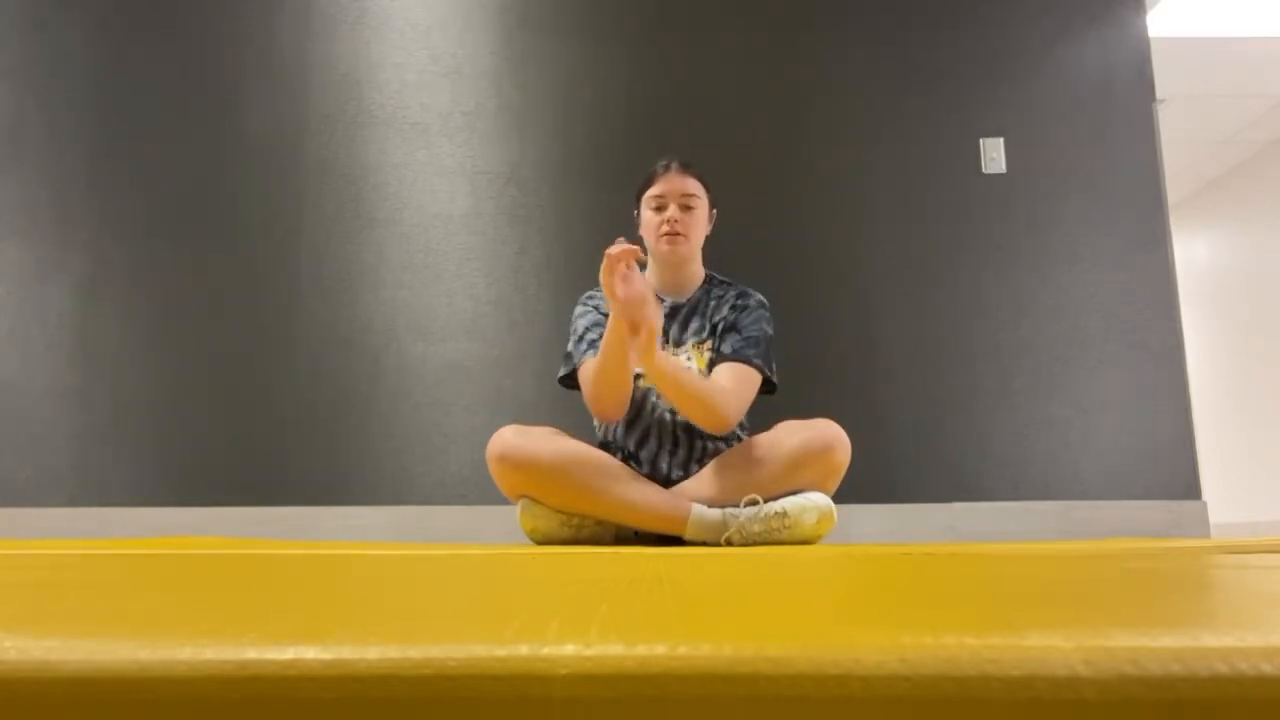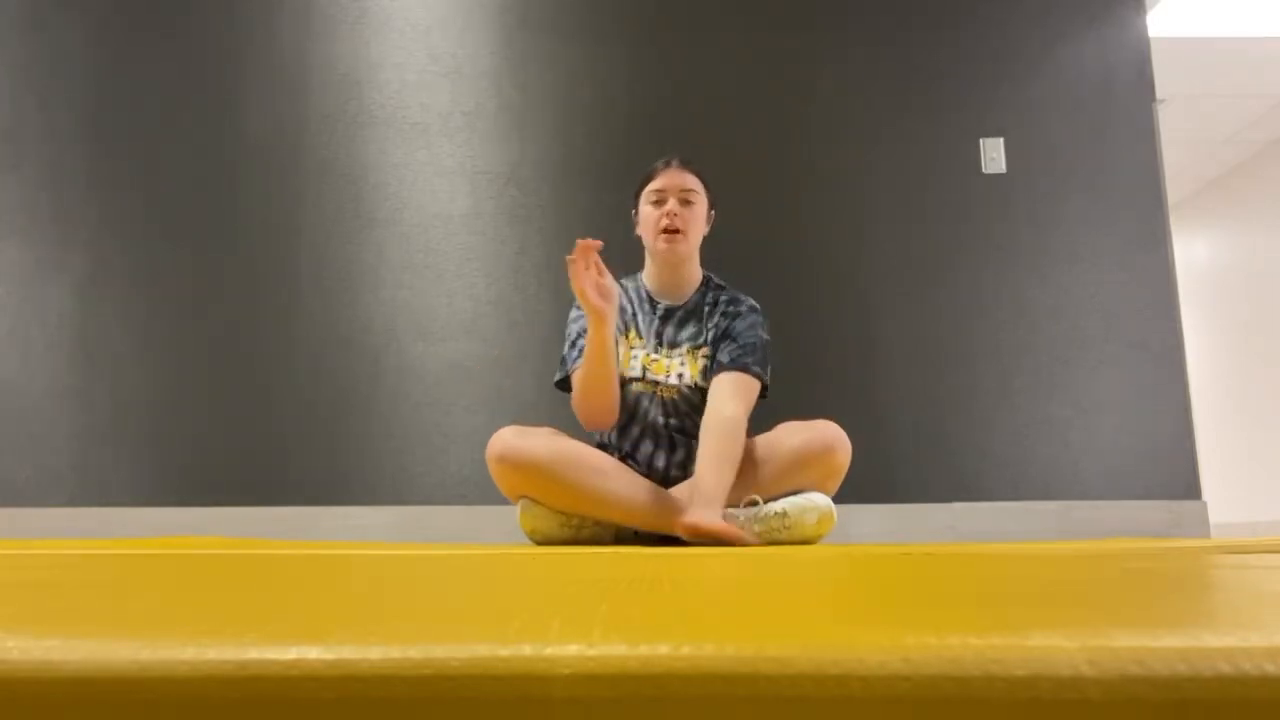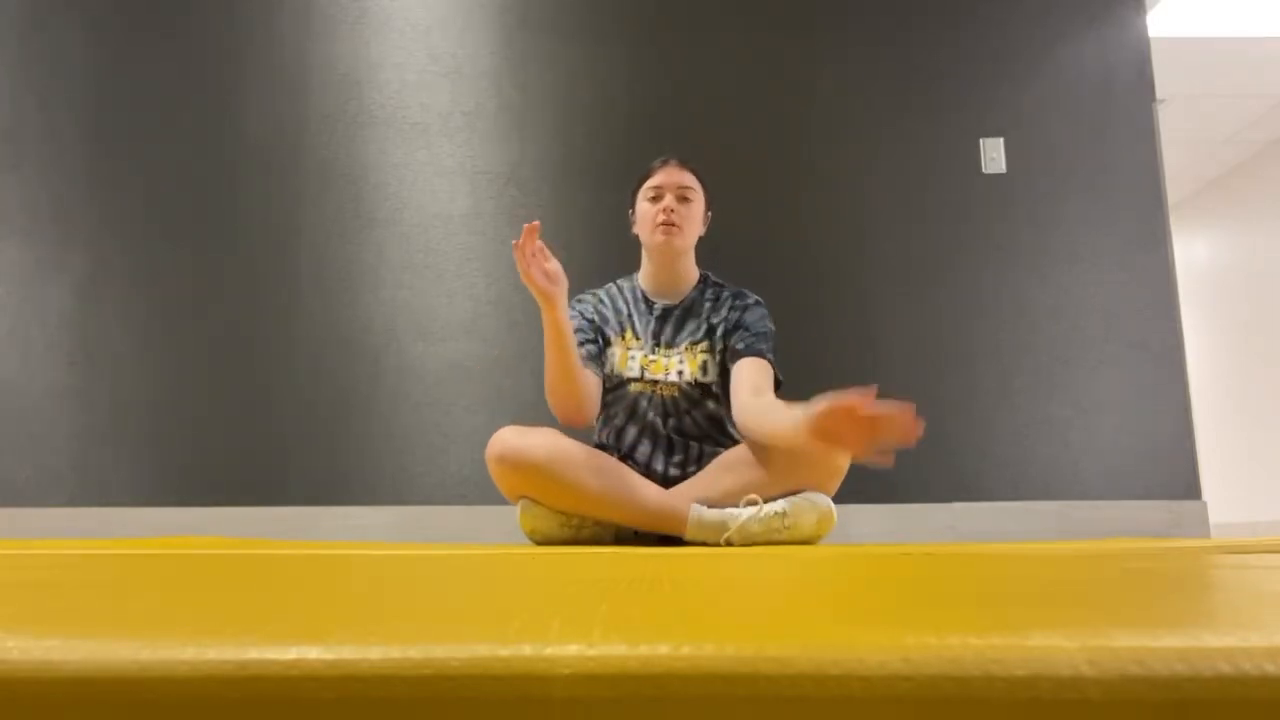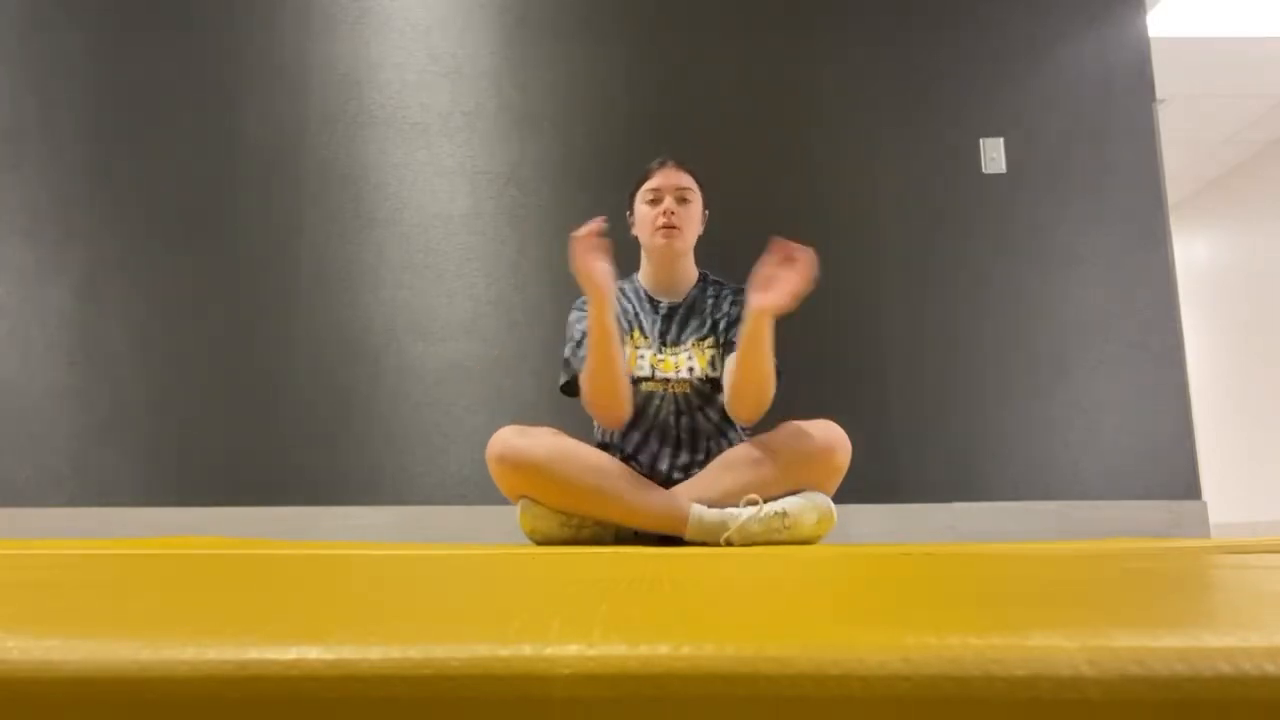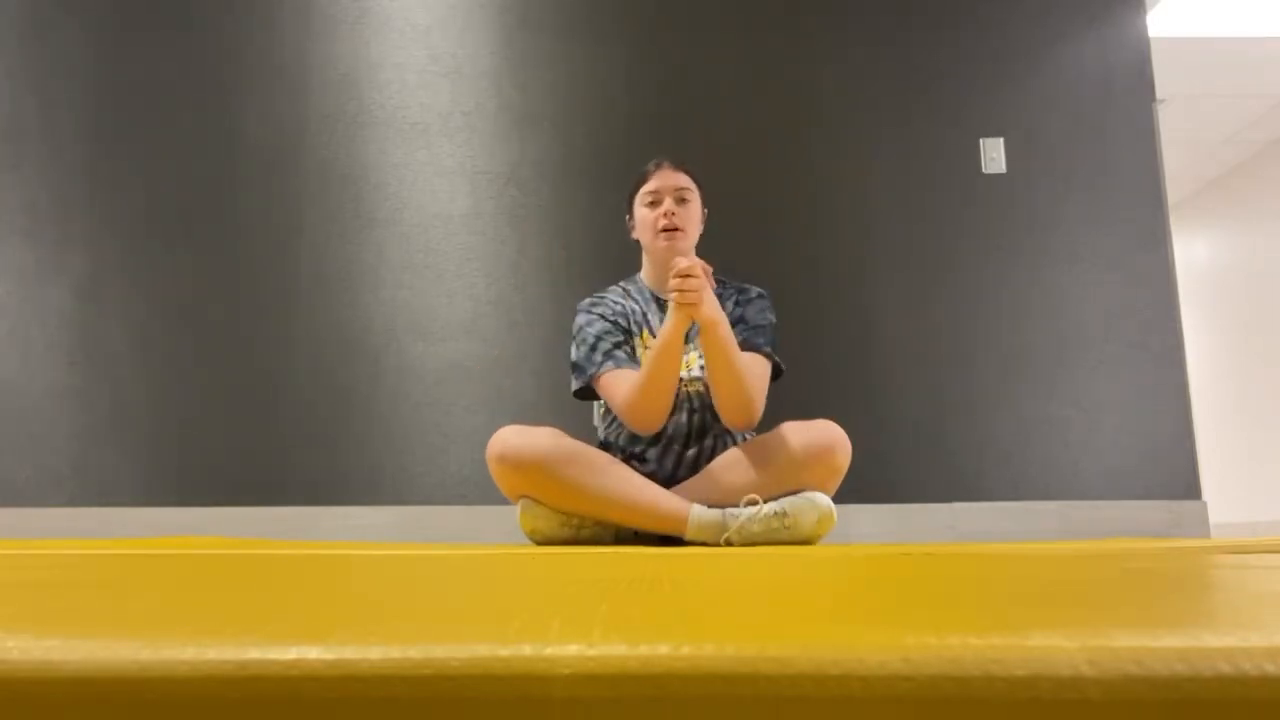
dt=0.2s
person 1, frame 1
left shoulder: (744, 308)
right shoulder: (597, 305)
left elbow: (723, 413)
right elbow: (605, 408)
left wrist: (652, 357)
right wrist: (622, 313)
left hip: (719, 482)
right hip: (621, 488)
left knee: (827, 441)
right knee: (508, 446)
left ankle: (607, 520)
right ankle: (728, 522)
person 1, frame 2
left shoulder: (737, 314)
right shoulder: (598, 307)
left elbow: (727, 414)
right elbow: (594, 417)
left wrist: (709, 509)
right wrist: (601, 317)
left hip: (716, 484)
right hip: (615, 486)
left knee: (827, 443)
right knee: (509, 448)
left ankle: (601, 522)
right ankle: (731, 521)
person 1, frame 3
left shoulder: (739, 310)
right shoulder: (595, 309)
left elbow: (752, 409)
right elbow: (574, 413)
left wrist: (807, 427)
right wrist: (552, 305)
right hip: (621, 486)
left knee: (831, 443)
right knee: (509, 447)
left ankle: (603, 521)
right ankle: (720, 524)
person 1, frame 4
left shoulder: (735, 304)
right shoulder: (592, 309)
left elbow: (746, 411)
right elbow: (610, 416)
left wrist: (759, 317)
right wrist: (600, 303)
right hip: (622, 486)
left knee: (827, 442)
right knee: (509, 447)
left ankle: (597, 522)
right ankle: (721, 524)
person 1, frame 5
left shoulder: (745, 303)
right shoulder: (601, 312)
left elbow: (743, 414)
right elbow: (641, 418)
left wrist: (709, 314)
right wrist: (679, 316)
right hip: (624, 484)
left knee: (827, 442)
right knee: (510, 447)
left ankle: (610, 521)
right ankle: (722, 524)
